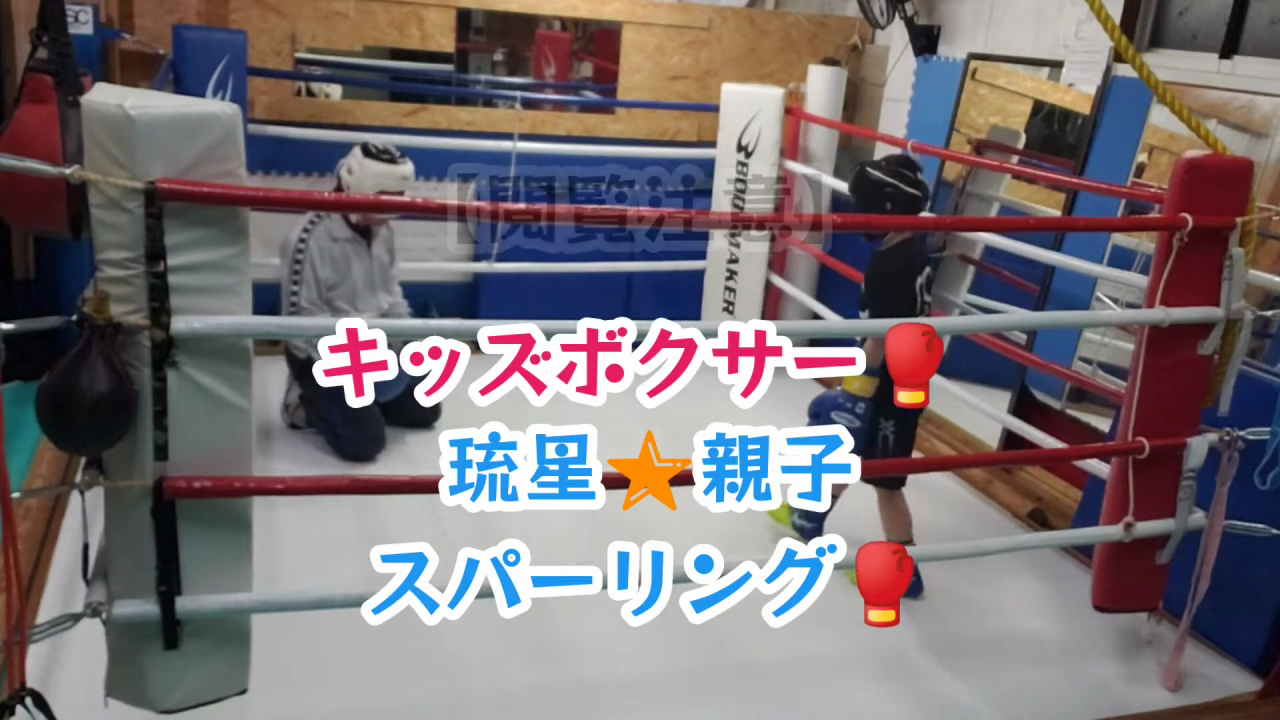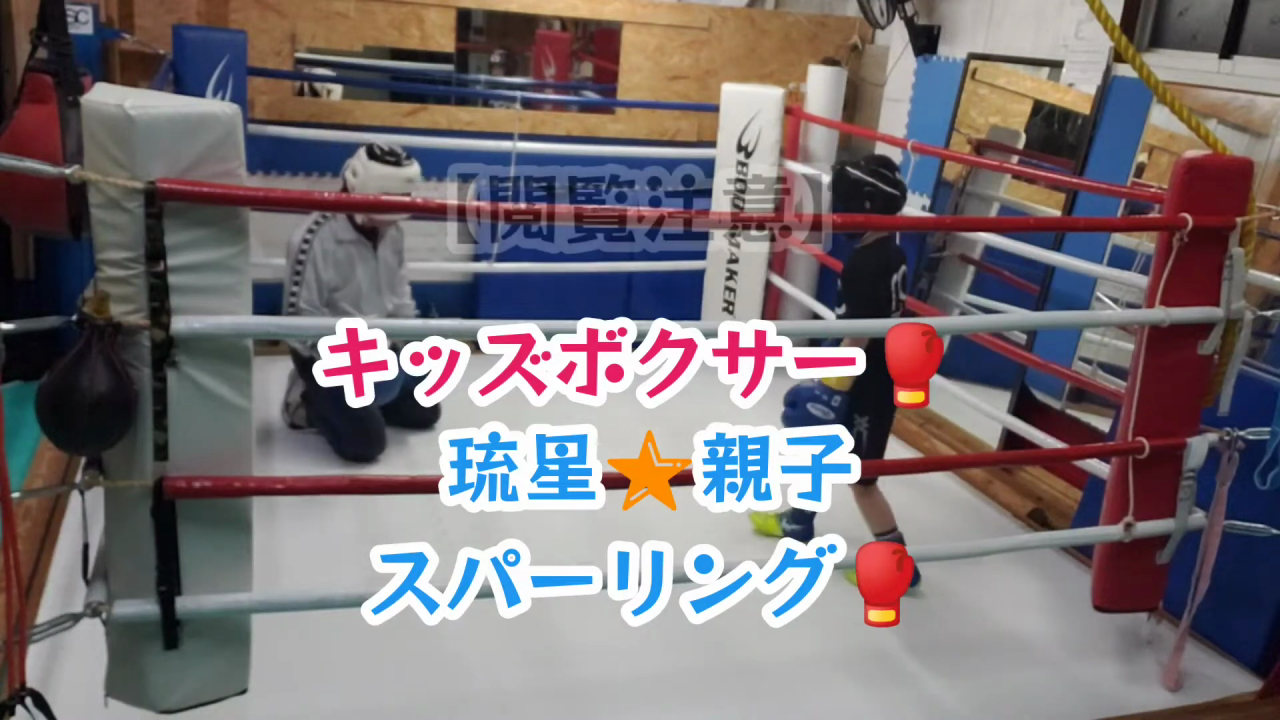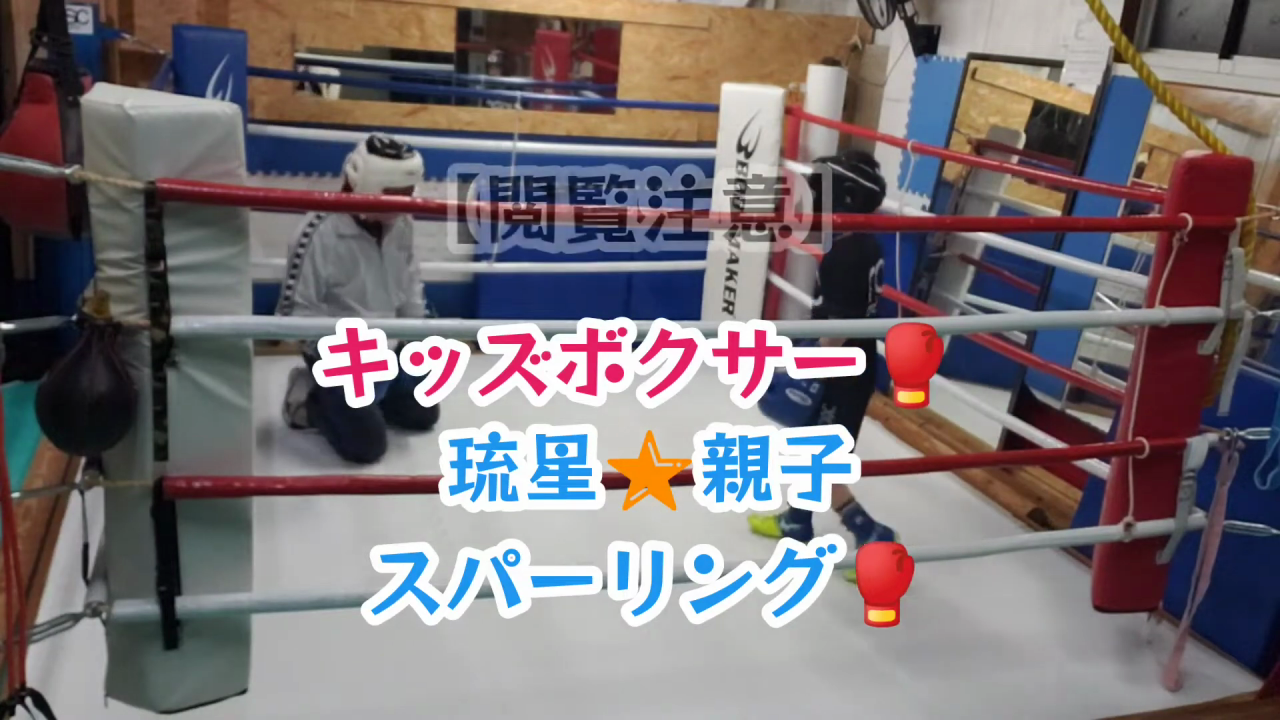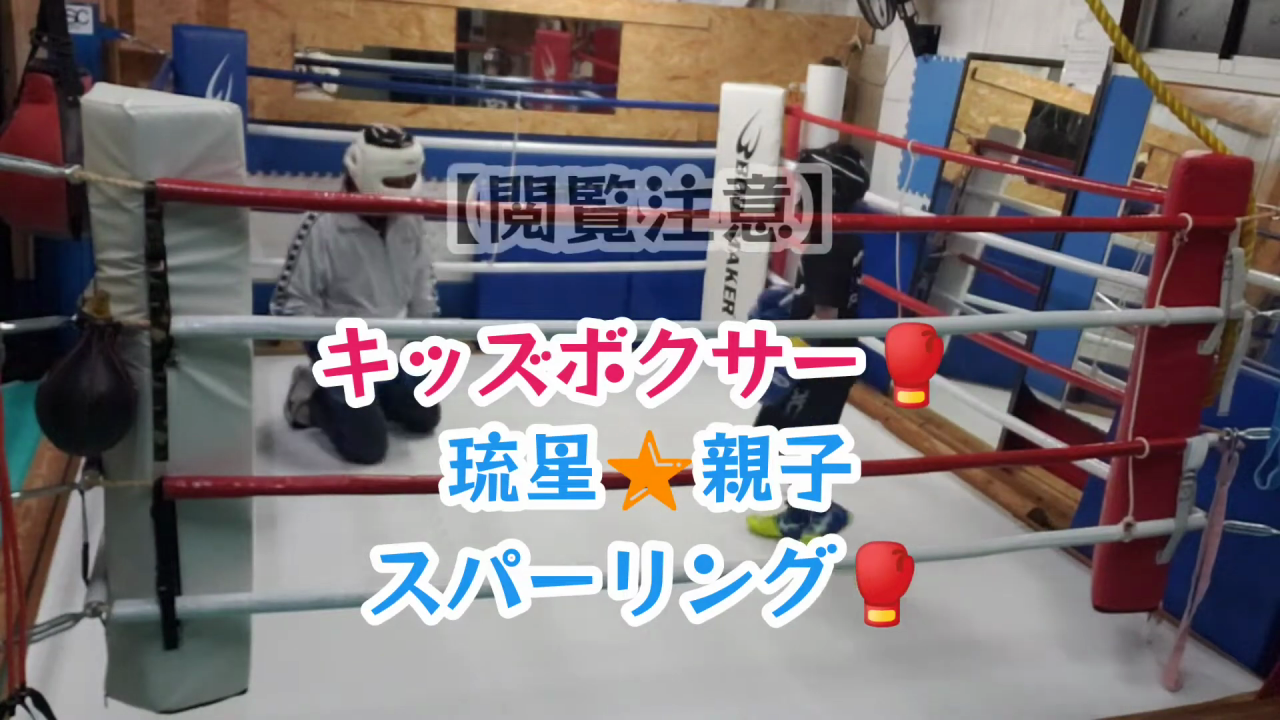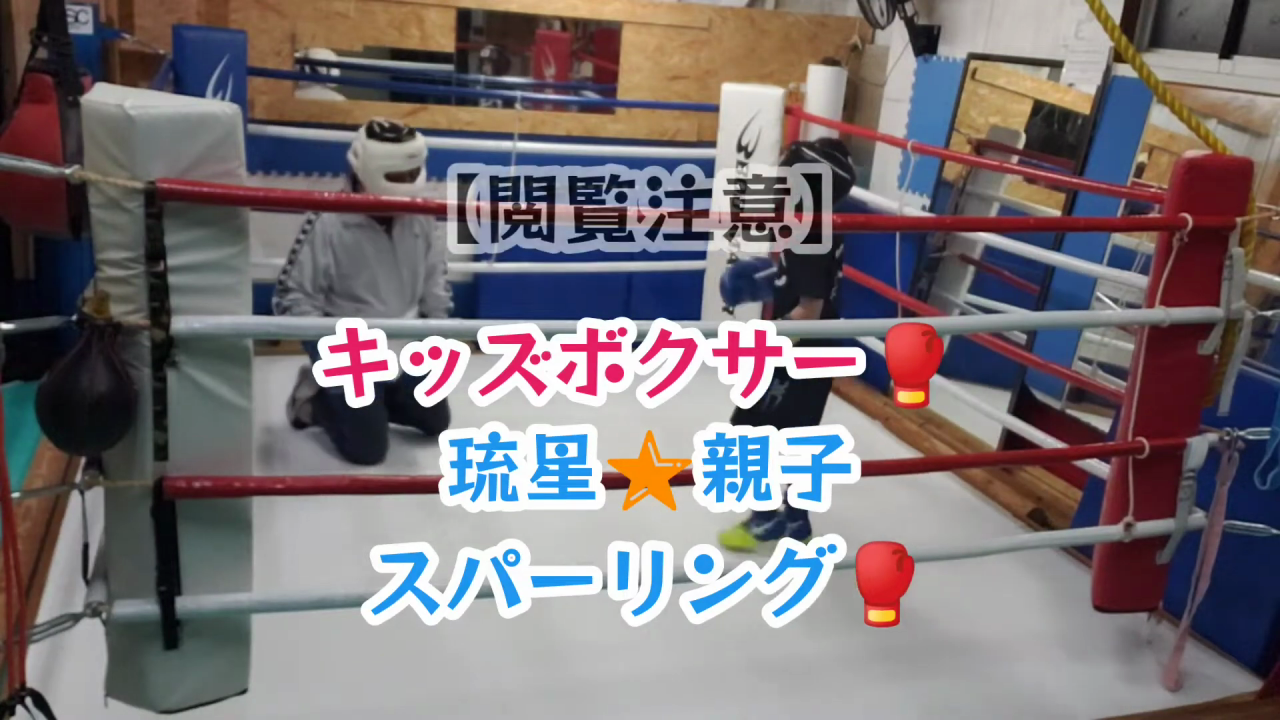
dt=0.1s
person 1, frame 1
left shoulder: (887, 266)
right shoulder: (914, 253)
left elbow: (880, 339)
left wrist: (856, 393)
left hip: (891, 388)
left knee: (883, 479)
right ankle: (808, 520)
person 1, frame 2
left shoulder: (863, 263)
right shoulder: (888, 251)
left elbow: (858, 335)
left wrist: (832, 386)
left hip: (865, 384)
right hip: (880, 375)
left knee: (858, 474)
right ankle: (797, 522)
person 1, frame 3
left shoulder: (843, 254)
right shoulder: (865, 246)
left elbow: (840, 327)
right wrist: (818, 321)
left hip: (842, 376)
right hip: (855, 370)
left ankle: (871, 535)
right ankle: (794, 520)
person 1, frame 4
left shoulder: (828, 247)
right shoulder: (844, 236)
left elbow: (825, 315)
right wrist: (791, 300)
left ankle: (824, 516)
right ankle: (797, 518)
person 1, frame 5
left shoulder: (812, 240)
right shoulder: (818, 231)
left elbow: (810, 309)
right wrist: (768, 283)
left knee: (749, 432)
left ankle: (765, 517)
right ankle: (793, 518)
person 2, frame 1
left shoulder: (382, 229)
right shoulder: (312, 238)
right elbow: (303, 317)
right hip: (321, 355)
left knee: (425, 412)
right knee: (365, 442)
right ankle: (307, 404)
person 2, frame 2
left shoulder: (390, 230)
right shoulder: (317, 240)
left elbow: (397, 289)
right elbow: (302, 318)
left knee: (425, 413)
right knee: (366, 443)
left ankle: (358, 402)
right ankle: (307, 405)
person 2, frame 3
left shoulder: (402, 222)
right shoulder: (322, 234)
left elbow: (409, 283)
right elbow: (297, 308)
left knee: (423, 415)
right knee: (367, 446)
left ankle: (352, 400)
right ankle: (309, 401)
person 2, frame 4
left shoulder: (408, 215)
right shoulder: (323, 227)
left elbow: (421, 277)
right elbow: (289, 301)
left knee: (425, 418)
right knee: (368, 446)
right ankle: (310, 400)
person 2, frame 5
left shoulder: (420, 210)
right shoulder: (328, 222)
left elbow: (434, 272)
right elbow: (289, 293)
left hip: (406, 339)
left knee: (435, 421)
right knee: (366, 449)
left ankle: (374, 400)
right ankle: (311, 400)
